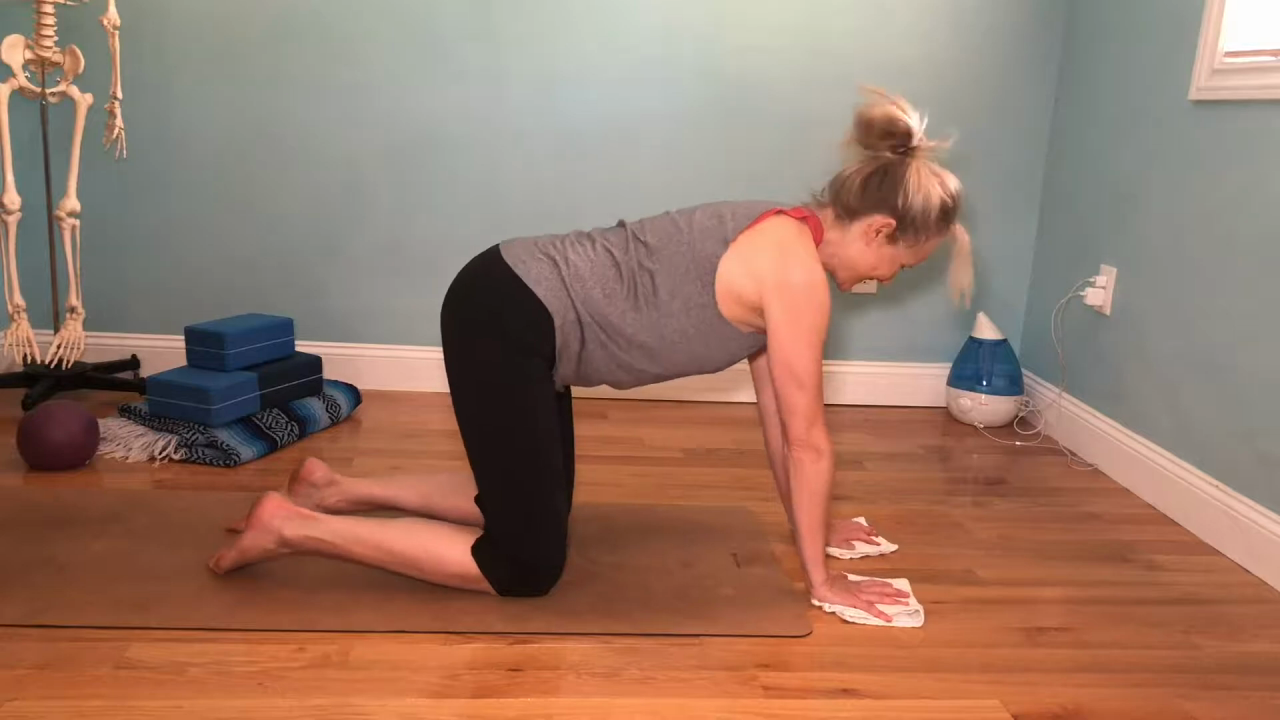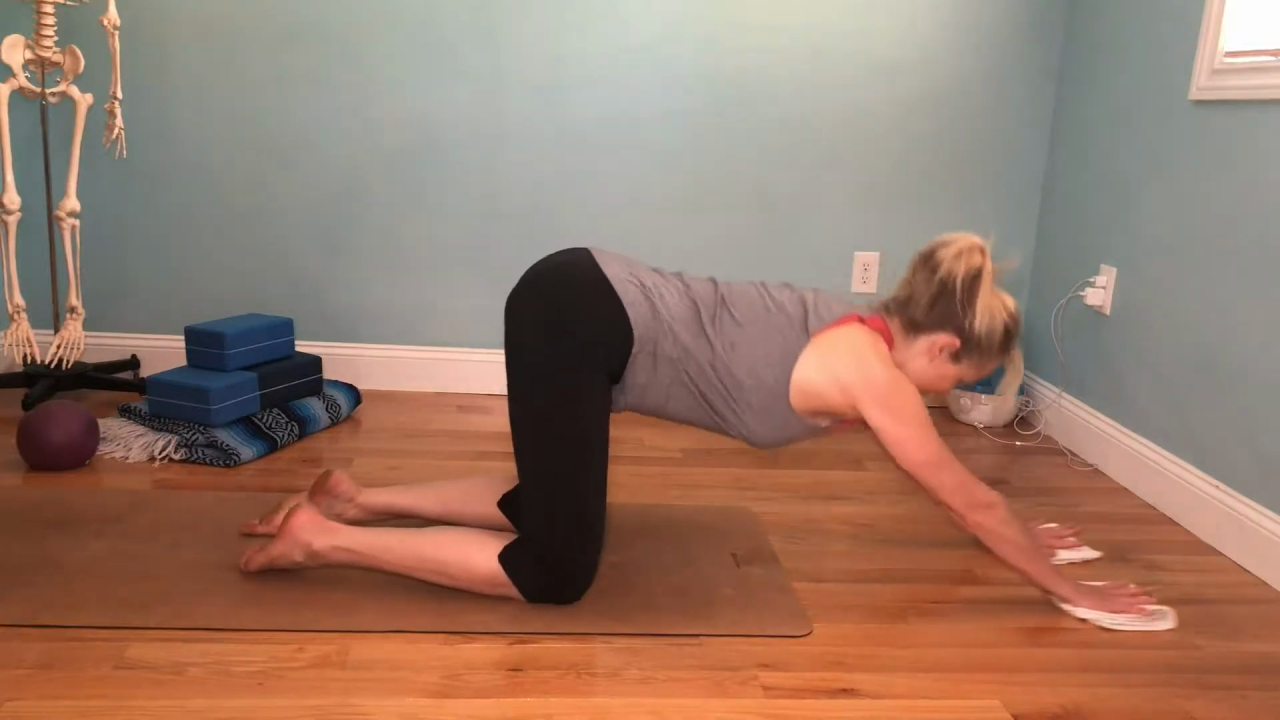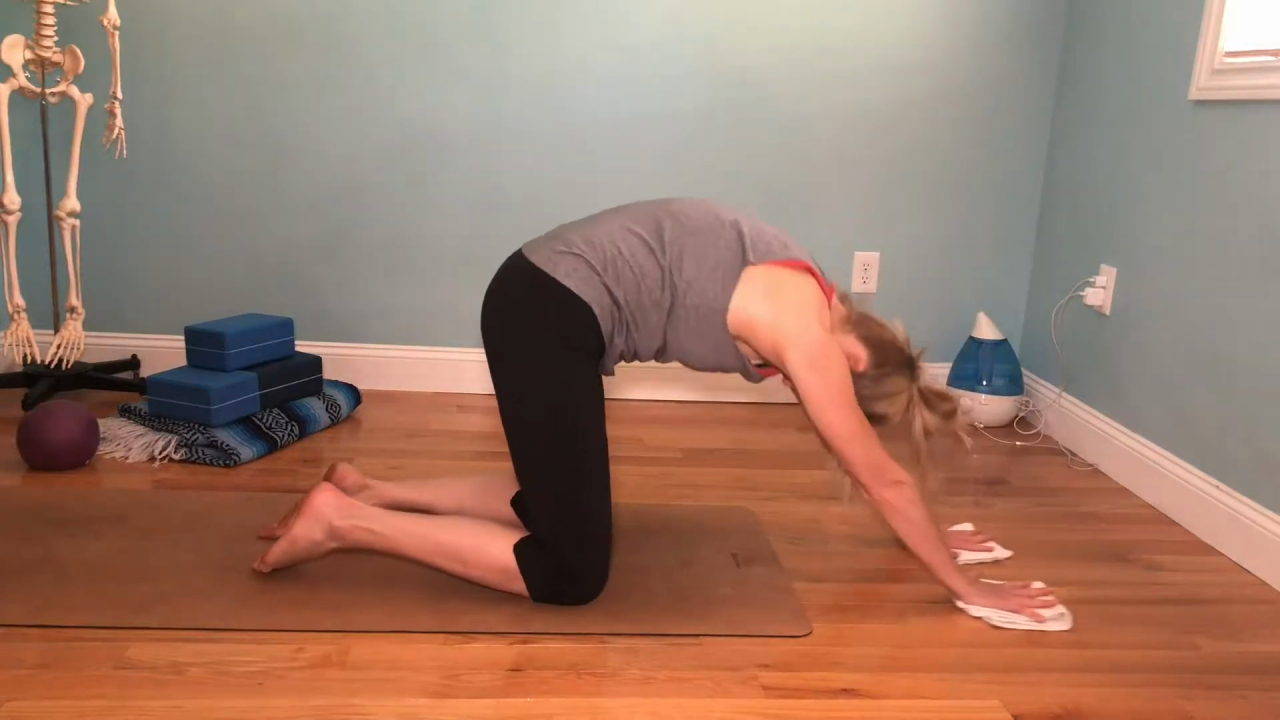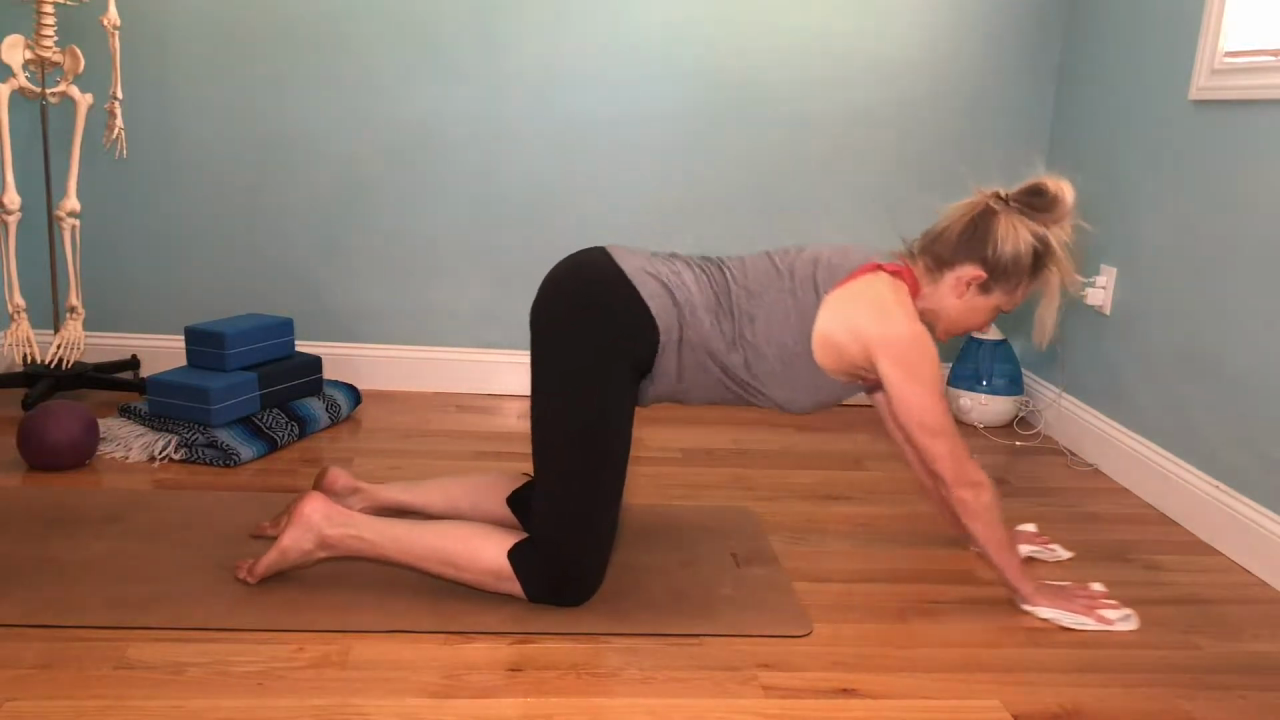
dt=1s
person 1, frame 1
left shoulder: (785, 243)
right shoulder: (797, 266)
left elbow: (777, 421)
right elbow: (806, 438)
left wrist: (809, 520)
right wrist: (820, 577)
left hip: (515, 302)
right hip: (506, 318)
left knee: (528, 504)
right knee: (528, 564)
left ankle: (336, 489)
right ankle: (296, 527)
person 1, frame 2
left shoulder: (867, 332)
right shoulder: (871, 369)
left elbow: (952, 487)
right elbow: (969, 496)
left wrist: (1018, 542)
right wrist: (1067, 590)
left hip: (576, 297)
right hip: (580, 324)
left knee: (553, 510)
right knee: (558, 572)
left ankle: (358, 497)
right ankle: (327, 541)
person 1, frame 3
left shoulder: (805, 304)
right shoulder: (806, 327)
left elbow: (875, 471)
right elbow: (881, 473)
left wrist: (928, 534)
right wrist: (969, 588)
left hip: (541, 298)
right hip: (550, 315)
left knee: (559, 505)
right knee: (571, 571)
left ankle: (370, 491)
right ankle: (347, 521)
person 1, frame 4
left shoulder: (884, 291)
right shoulder: (896, 324)
left elbow: (915, 445)
right elbow: (962, 475)
left wrist: (977, 534)
right wrist: (1030, 590)
left hip: (597, 298)
right hip: (605, 321)
left knee: (556, 508)
right knee: (565, 572)
left ankle: (361, 493)
right ankle: (335, 530)
